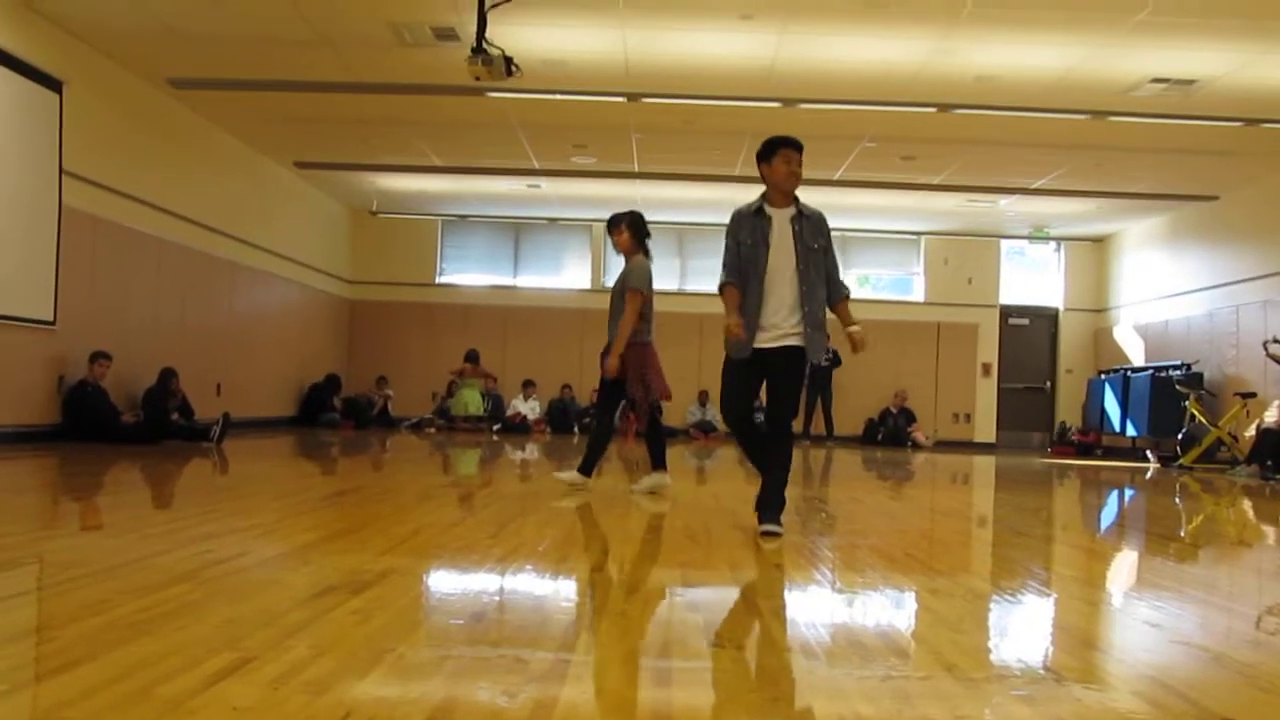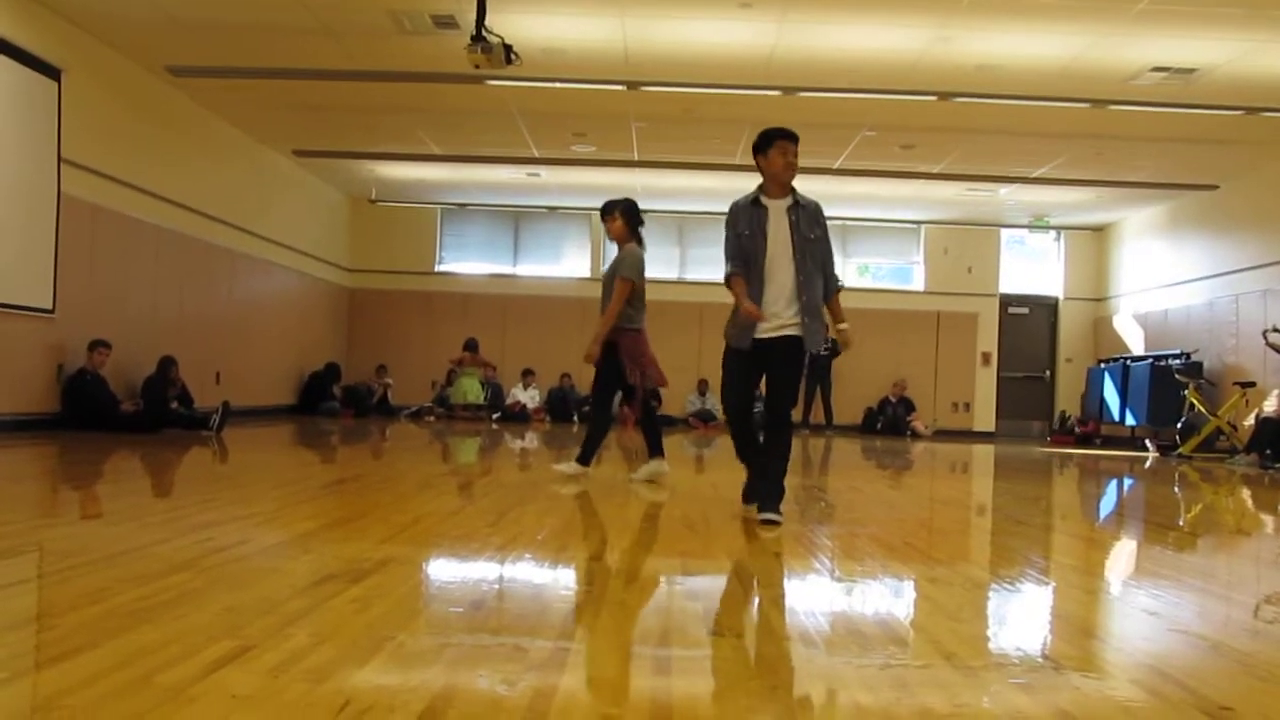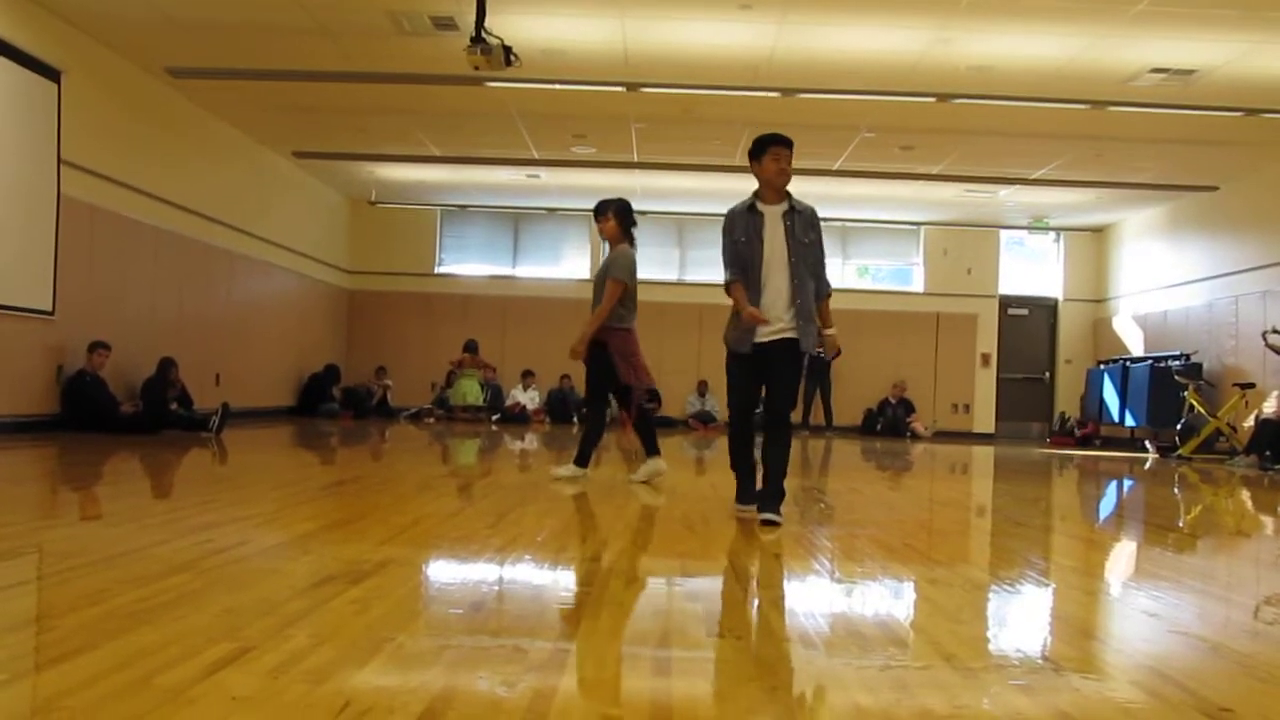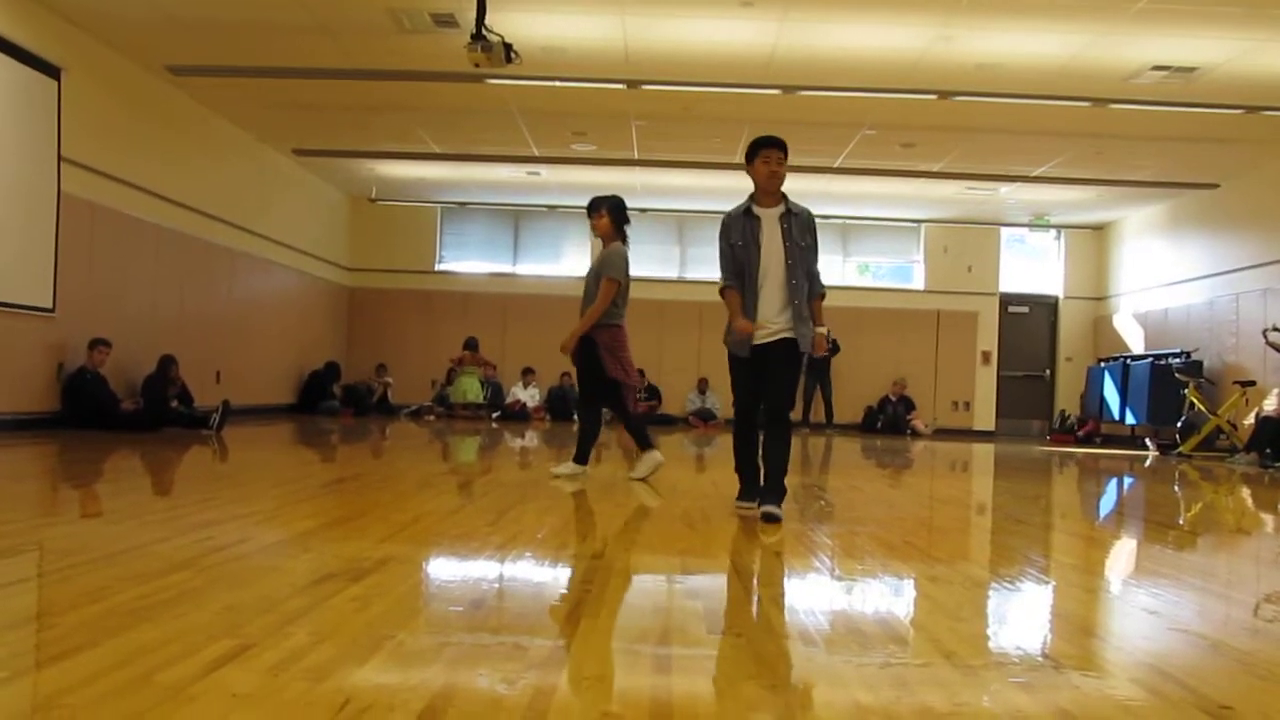
dt=0.1s
person 1, frame 1
left shoulder: (814, 222)
right shoulder: (742, 219)
left elbow: (831, 281)
right elbow: (730, 275)
left wrist: (850, 325)
right wrist: (731, 314)
left hip: (792, 341)
right hip: (748, 341)
left knee: (780, 425)
right knee: (735, 414)
left ankle: (771, 509)
right ankle: (771, 474)
person 1, frame 2
left shoulder: (811, 212)
right shoulder: (741, 211)
left elbow: (826, 272)
right elbow: (735, 265)
left wrist: (840, 320)
right wrist: (743, 300)
left hip: (791, 331)
right hip: (747, 331)
left knee: (779, 415)
right knee: (735, 406)
left ankle: (769, 498)
right ankle: (756, 471)
person 1, frame 3
left shoulder: (806, 217)
right shoulder: (737, 218)
left elbow: (819, 278)
right elbow: (734, 272)
left wrist: (828, 327)
right wrist: (745, 307)
left hip: (790, 335)
right hip: (747, 334)
left knee: (779, 417)
right knee: (740, 414)
left ankle: (771, 499)
right ankle: (746, 487)
person 1, frame 4
left shoulder: (802, 219)
right shoulder: (734, 221)
left elbow: (812, 279)
right elbow: (729, 278)
left wrist: (818, 327)
right wrist: (737, 317)
left hip: (786, 335)
right hip: (746, 338)
left knee: (778, 415)
right knee: (745, 414)
left ankle: (772, 495)
right ankle: (748, 486)
person 2, frame 1
left shoulder: (637, 266)
right shoulder: (633, 267)
left elbow: (630, 315)
left wrist: (614, 354)
right wrist: (613, 353)
left hip: (630, 351)
right hip: (634, 351)
left knee: (605, 411)
right knee: (646, 413)
left ankle: (584, 472)
right ankle: (659, 471)
person 2, frame 2
left shoulder: (630, 254)
right shoulder: (625, 255)
left elbow: (617, 302)
left wrist: (596, 341)
right wrist: (601, 340)
left hip: (621, 339)
right hip: (625, 339)
left knee: (601, 401)
right knee: (638, 402)
left ankle: (583, 462)
right ankle: (656, 459)
person 2, frame 3
left shoulder: (621, 255)
right shoulder: (615, 255)
left elbow: (608, 303)
left wrist: (582, 338)
right wrist: (586, 339)
left hip: (611, 338)
right hip: (609, 338)
left knee: (596, 403)
right knee: (632, 402)
left ankle: (581, 464)
right ankle: (653, 458)
person 2, frame 4
left shoulder: (615, 253)
right shoulder: (606, 253)
left elbow: (602, 302)
left wrist: (574, 334)
right wrist: (578, 334)
left hip: (602, 335)
right hip: (598, 336)
left knee: (590, 401)
right knee: (614, 399)
left ankle: (580, 461)
right ankle: (648, 452)
